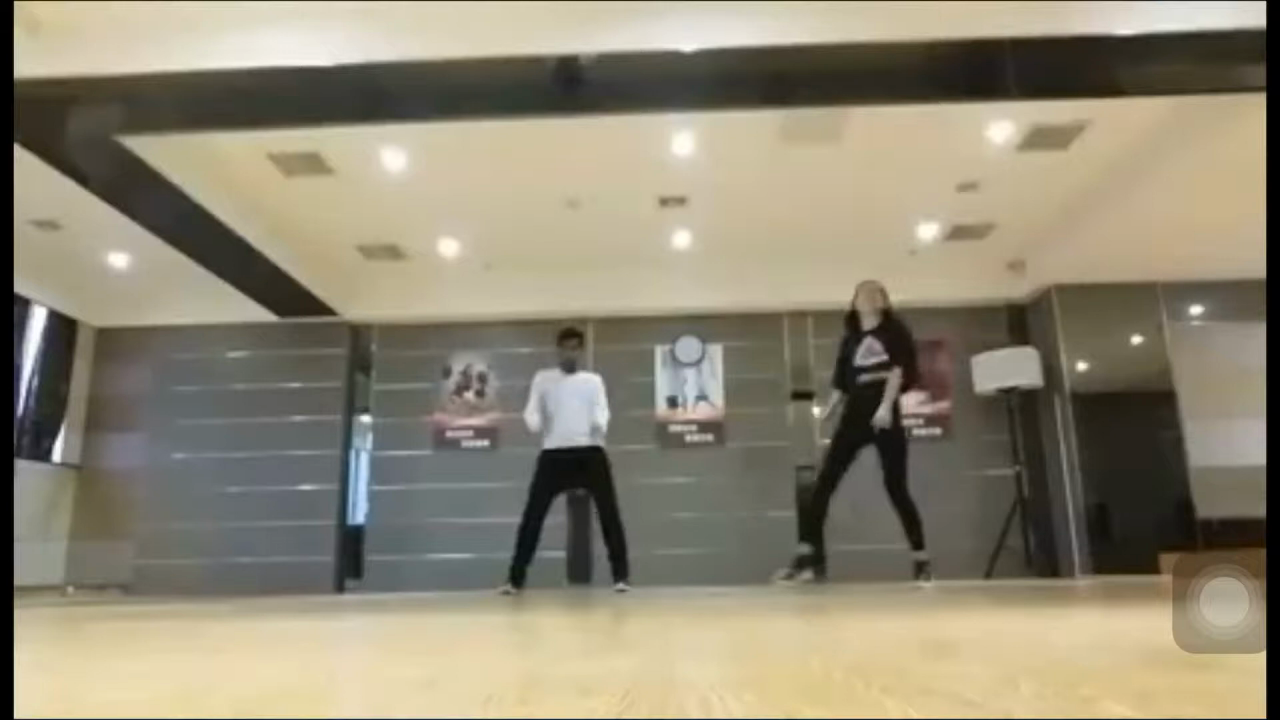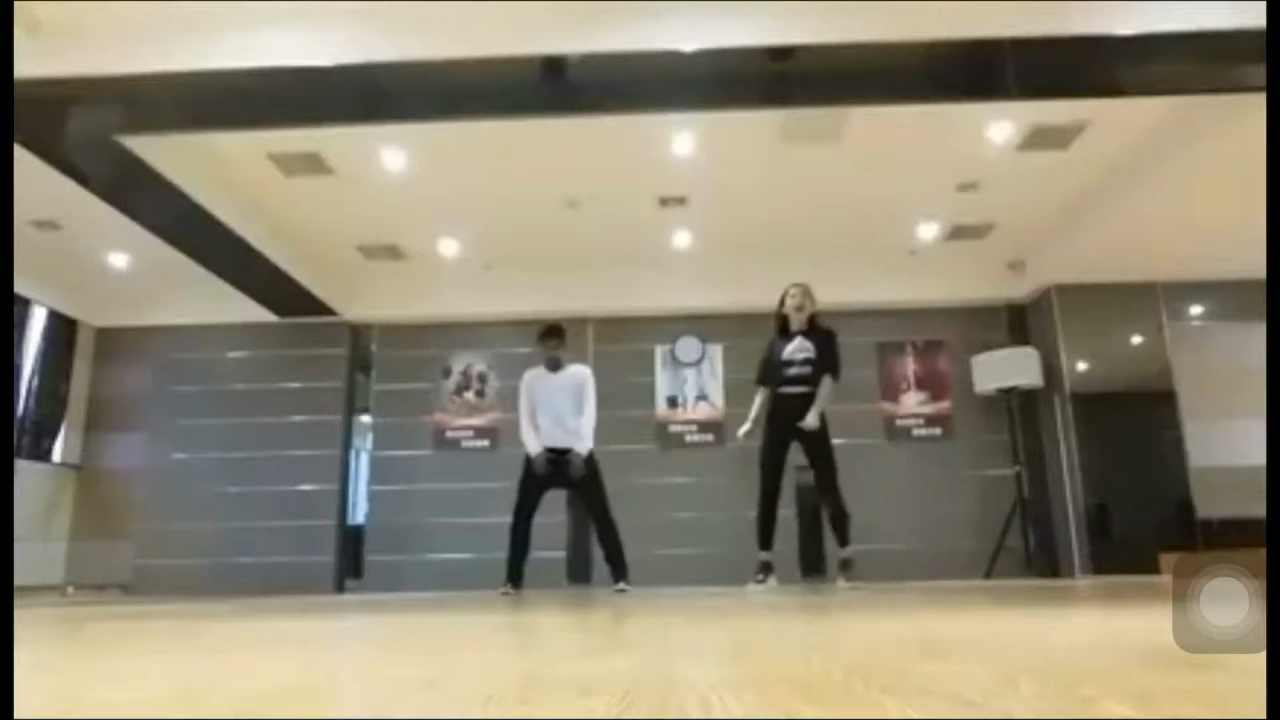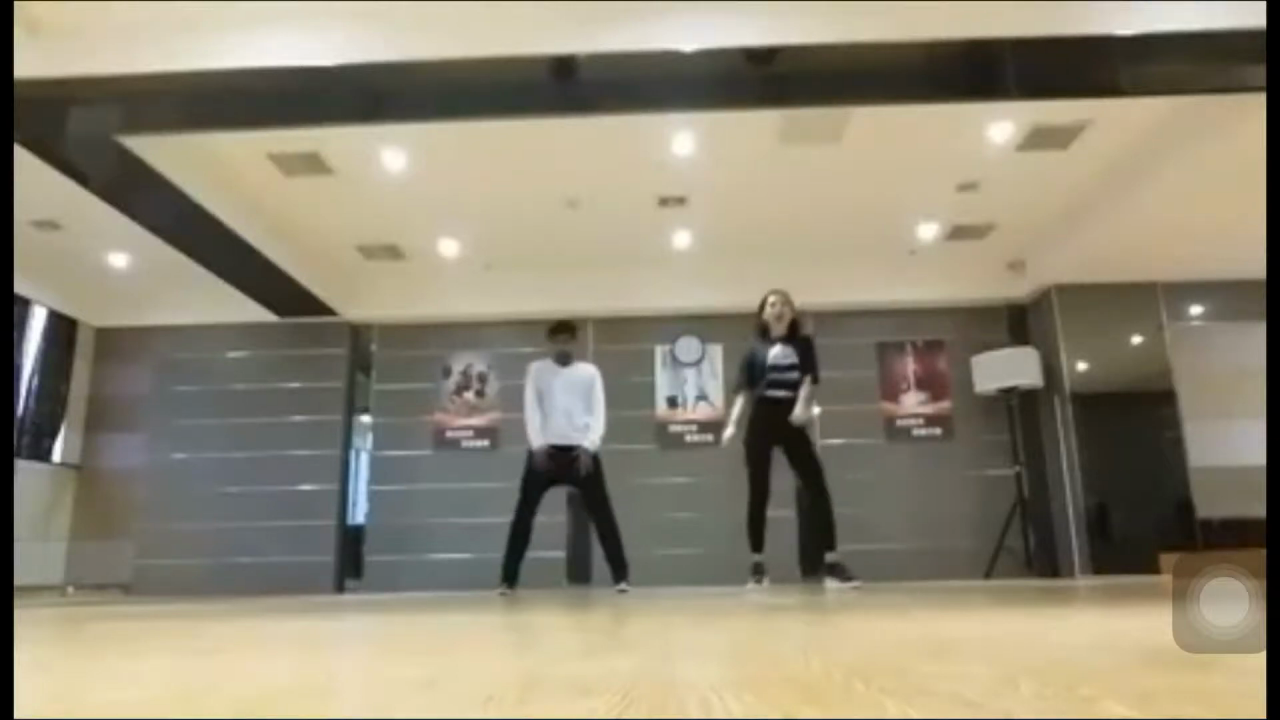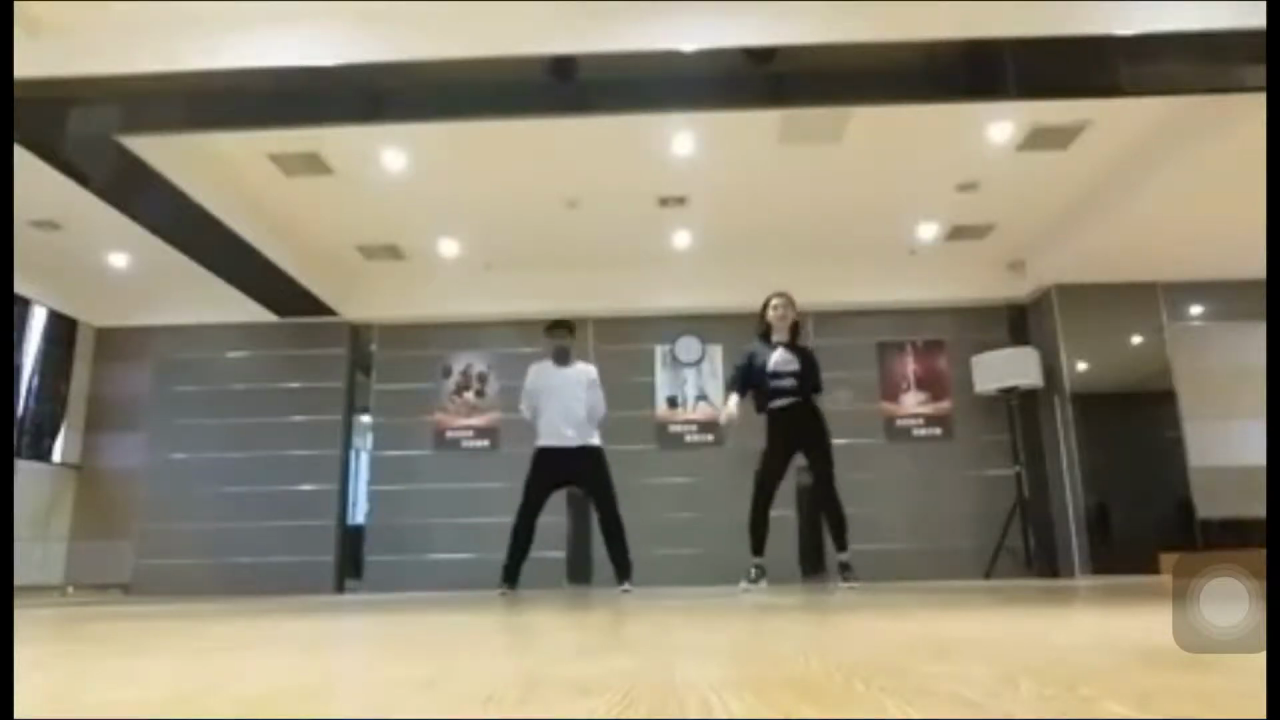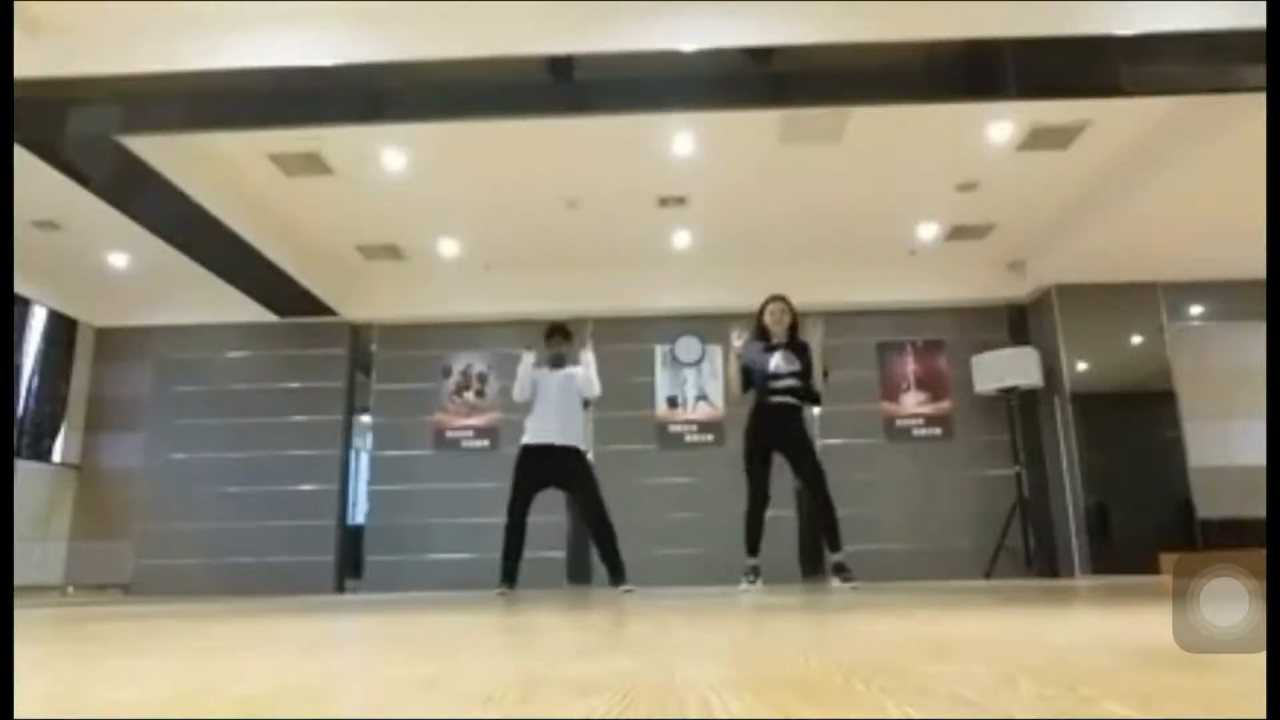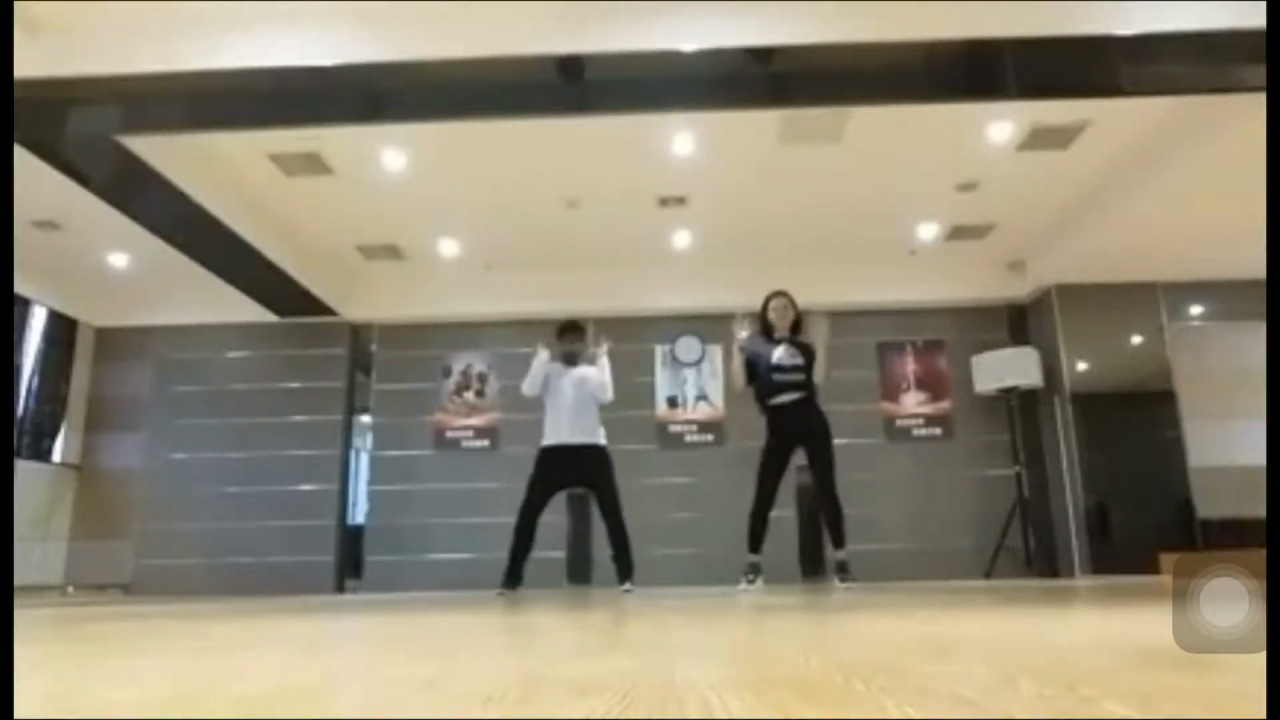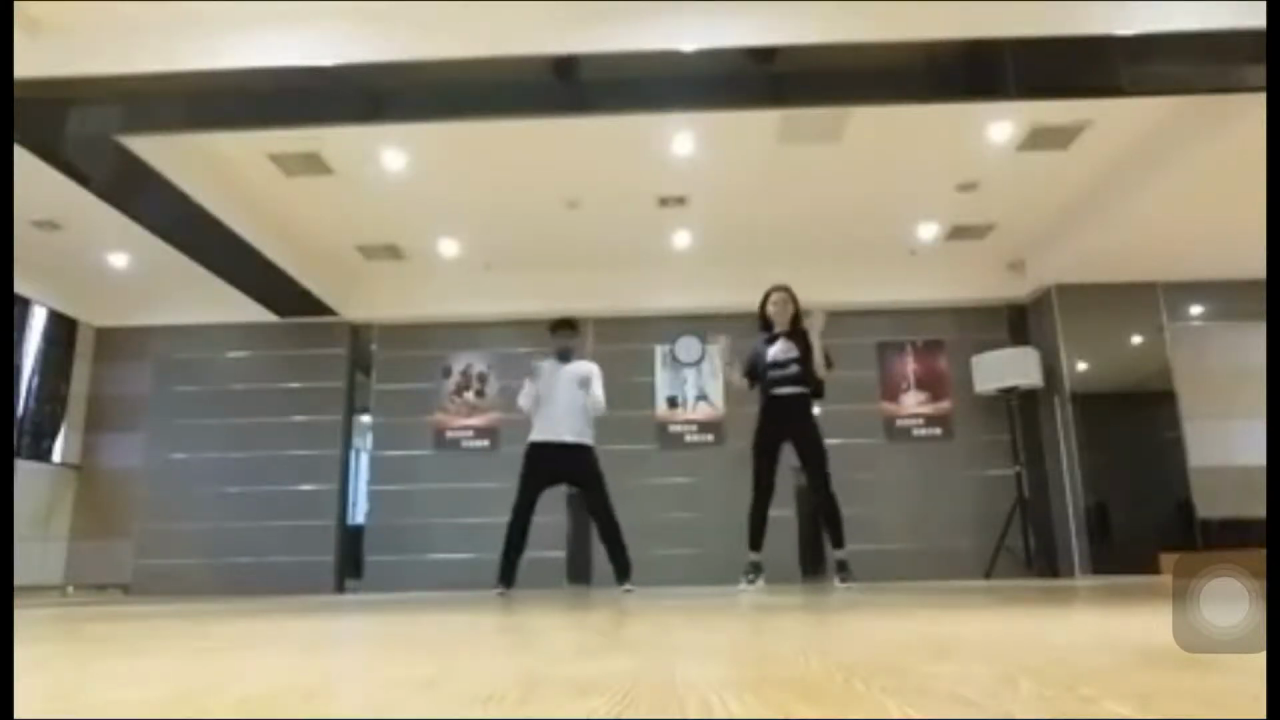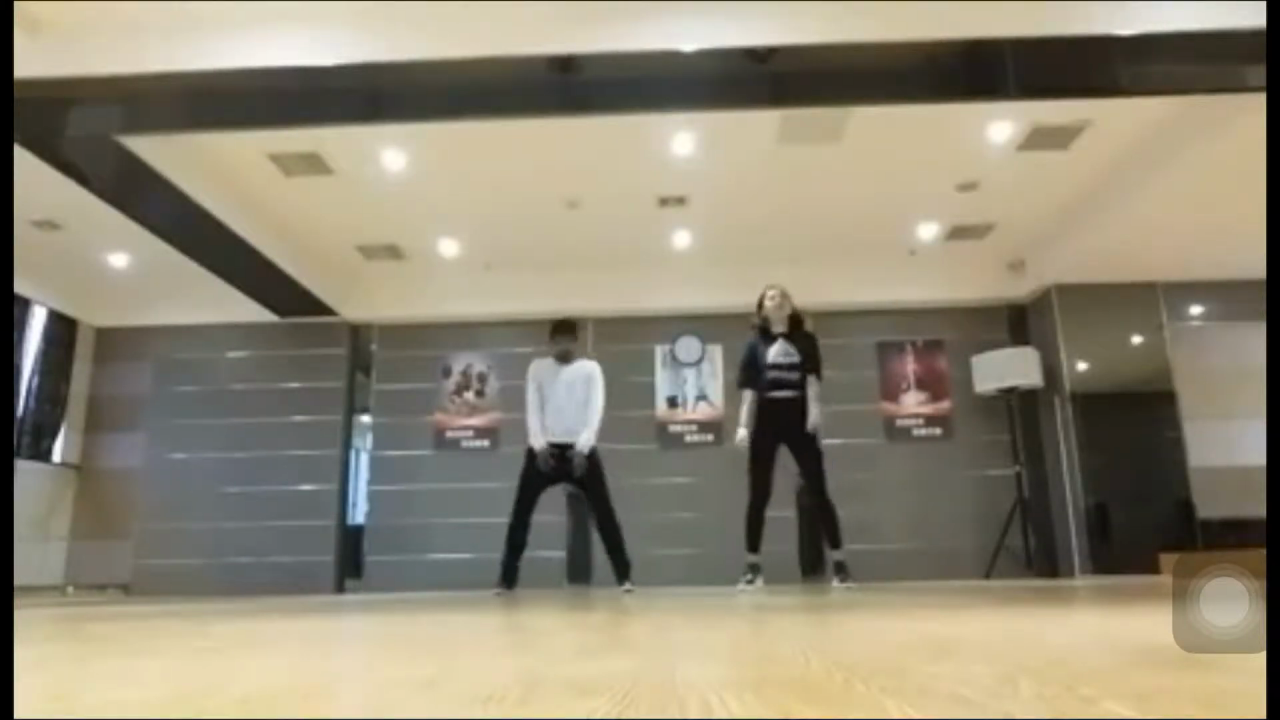
dt=0.4s
person 1, frame 1
left shoulder: (895, 332)
right shoulder: (849, 340)
left elbow: (899, 370)
right elbow: (840, 385)
left wrist: (887, 405)
right wrist: (826, 412)
left hip: (884, 415)
right hip: (854, 415)
left knee: (896, 488)
right knee: (823, 482)
left ankle: (921, 561)
right ankle: (805, 557)
person 1, frame 2
left shoulder: (824, 336)
right shoulder: (776, 343)
left elbow: (829, 377)
right elbow: (764, 384)
left wrist: (816, 411)
right wrist: (750, 420)
left hip: (810, 418)
right hip: (777, 418)
left knee: (828, 486)
right knee: (769, 492)
left ankle: (845, 559)
right ankle: (766, 564)
person 1, frame 3
left shoulder: (803, 343)
right shoulder: (756, 349)
left elbow: (808, 379)
right elbow: (744, 389)
left wrist: (802, 406)
right wrist: (731, 423)
left hip: (793, 422)
right hip: (760, 422)
left knee: (817, 489)
right knee: (758, 494)
left ankle: (831, 563)
right ankle: (757, 565)
person 1, frame 4
left shoulder: (804, 354)
right shoulder: (756, 352)
left elbow: (816, 392)
right elbow: (738, 389)
right wrist: (731, 407)
left hip: (809, 424)
right hip: (779, 429)
left knee: (826, 493)
right knee: (761, 496)
left ankle: (844, 563)
right ankle: (756, 567)
person 1, frame 5
left shoulder: (802, 350)
right shoulder: (753, 351)
left elbow: (818, 388)
right elbow: (737, 390)
right wrist: (734, 355)
left hip: (793, 426)
right hip: (761, 426)
left knee: (819, 491)
right knee: (758, 497)
left ankle: (837, 563)
right ankle: (752, 567)
person 1, frame 6
left shoulder: (804, 347)
right shoulder: (756, 346)
left elbow: (817, 381)
right elbow: (740, 384)
right wrist: (738, 347)
left hip: (811, 423)
right hip: (778, 427)
left knee: (826, 491)
right knee: (763, 495)
left ankle: (841, 562)
right ankle: (753, 565)
person 1, frame 7
left shoulder: (805, 338)
right shoulder: (759, 344)
left elbow: (821, 373)
right elbow: (744, 384)
left wrist: (815, 336)
left hip: (801, 416)
right hip: (770, 419)
left knee: (822, 488)
right knee: (762, 492)
left ankle: (841, 562)
right ankle: (754, 565)
person 1, frame 8
left shoulder: (806, 340)
right shoulder: (756, 345)
left elbow: (812, 379)
right elbow: (749, 389)
left wrist: (814, 410)
right wrist: (743, 425)
left hip: (798, 420)
right hip: (765, 421)
left knee: (817, 492)
right knee: (758, 495)
left ankle: (838, 563)
right ankle: (753, 566)
person 2, frame 1
left shoulder: (593, 381)
right shoulder: (543, 379)
left elbow: (603, 414)
right elbow: (531, 417)
left wrist: (599, 424)
right wrist: (538, 420)
left hip: (590, 452)
right hip: (554, 453)
left knee: (609, 512)
right knee: (533, 514)
left ankle: (621, 575)
right ankle: (515, 577)
person 2, frame 2
left shoulder: (582, 374)
right shoulder: (530, 378)
left elbow: (588, 415)
right elbow: (526, 419)
left wrist: (581, 452)
right wrist: (535, 451)
left hip: (576, 453)
right hip: (542, 454)
left knee: (600, 513)
right knee: (522, 514)
left ankle: (620, 575)
right ankle: (513, 579)
person 2, frame 3
left shoulder: (590, 372)
right shoulder: (537, 369)
left elbow: (598, 413)
right elbow: (531, 410)
left wrist: (588, 447)
right wrist: (539, 446)
left hip: (581, 450)
right hip: (545, 450)
left knee: (602, 512)
right knee: (524, 512)
left ankle: (620, 575)
right ankle: (508, 578)
person 2, frame 4
left shoulder: (588, 372)
right shoulder: (537, 371)
left elbow: (597, 414)
right elbow: (528, 411)
left wrist: (595, 392)
right wrist: (528, 406)
left hip: (586, 450)
right hip: (548, 451)
left knee: (609, 511)
right knee: (527, 513)
left ankle: (624, 575)
right ankle: (509, 578)
person 2, frame 5
left shoulder: (579, 374)
right shoulder: (536, 375)
left elbow: (592, 393)
right elbow: (520, 395)
left wrist: (587, 359)
right wrist: (527, 360)
left hip: (570, 452)
right hip: (533, 451)
left knee: (596, 514)
right knee: (516, 513)
left ankle: (618, 576)
right ankle: (507, 578)
person 2, frame 6
left shoulder: (592, 373)
right shoulder: (548, 371)
left elbow: (605, 397)
right elbow: (529, 390)
left wrist: (602, 360)
right wrist: (541, 357)
left hip: (592, 451)
right hip: (554, 450)
left knee: (612, 513)
right knee: (528, 513)
left ankle: (625, 576)
right ankle: (512, 578)
person 2, frame 7
left shoulder: (589, 369)
right shoulder: (540, 368)
left elbow: (599, 408)
right elbow: (525, 405)
left wrist: (588, 390)
right wrist: (531, 384)
left hip: (579, 449)
right hip: (542, 448)
left knee: (602, 511)
right knee: (521, 511)
left ankle: (623, 575)
right ankle: (505, 579)
person 2, frame 8
left shoulder: (591, 369)
right shoulder: (538, 368)
left elbow: (595, 410)
right elbow: (533, 409)
left wrist: (583, 447)
right wrist: (540, 445)
left hip: (580, 449)
right hip: (544, 449)
left knee: (603, 511)
right knee: (521, 511)
left ankle: (623, 576)
right ankle: (507, 578)
